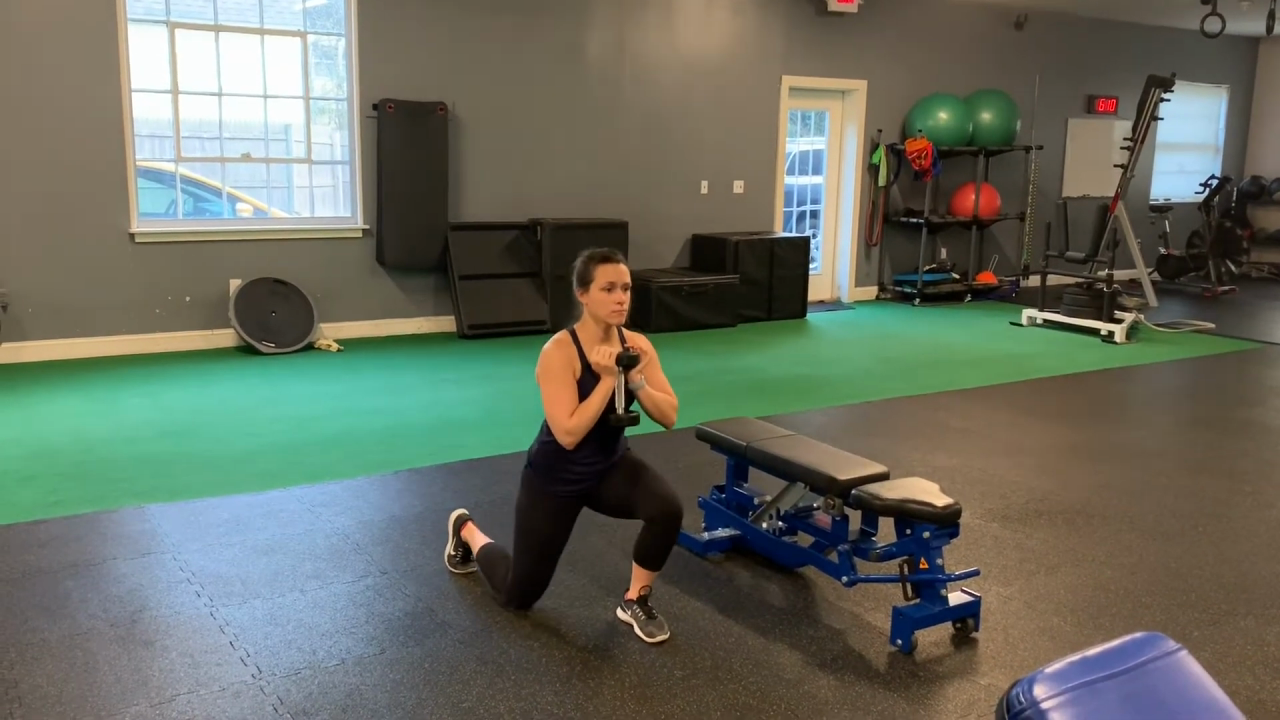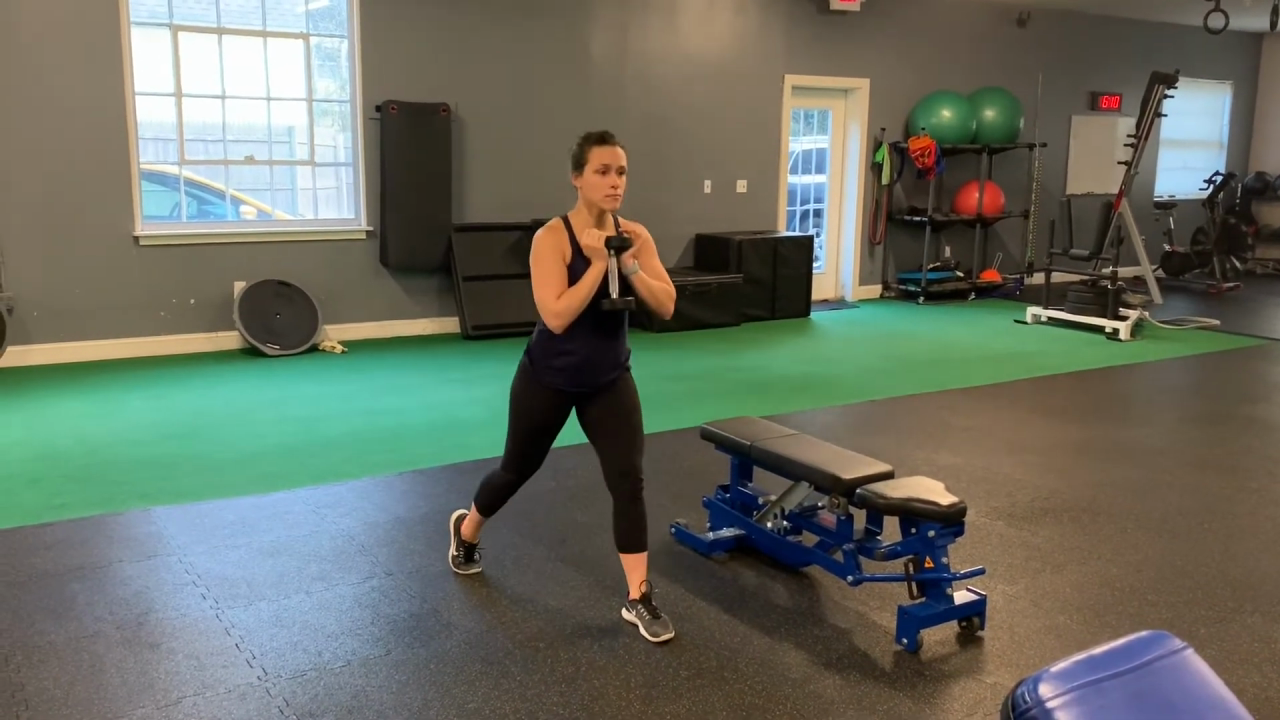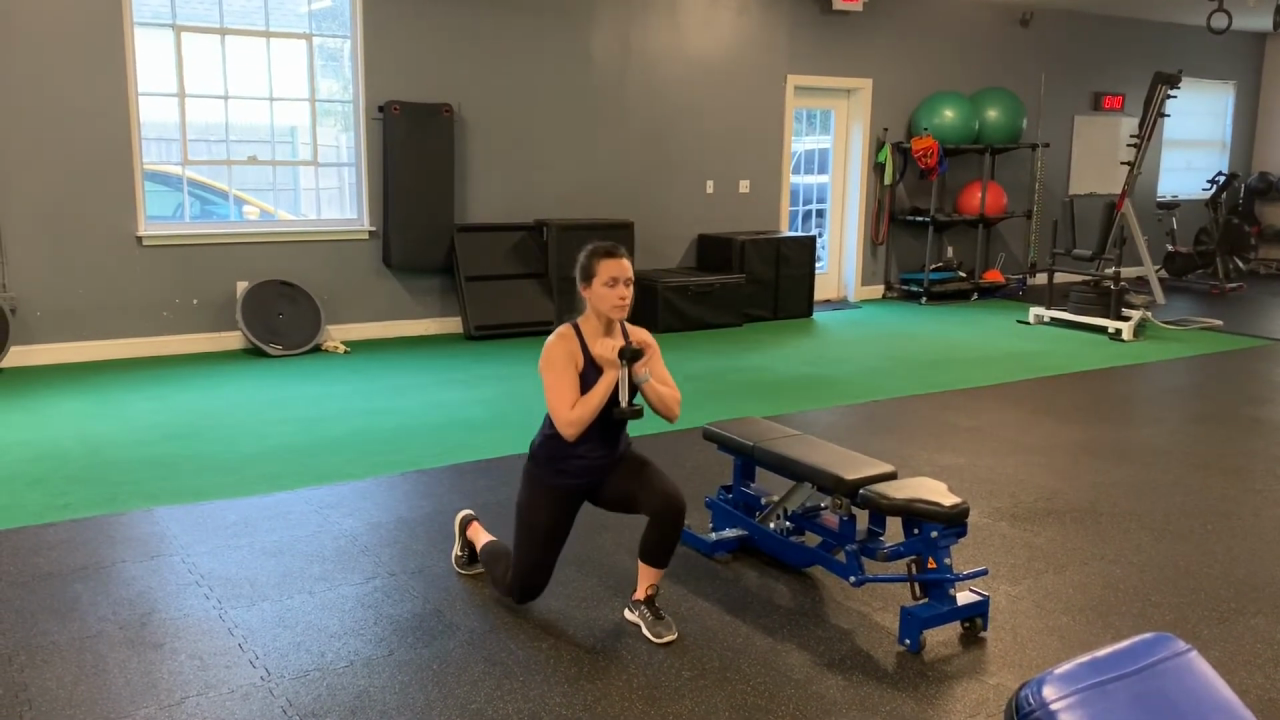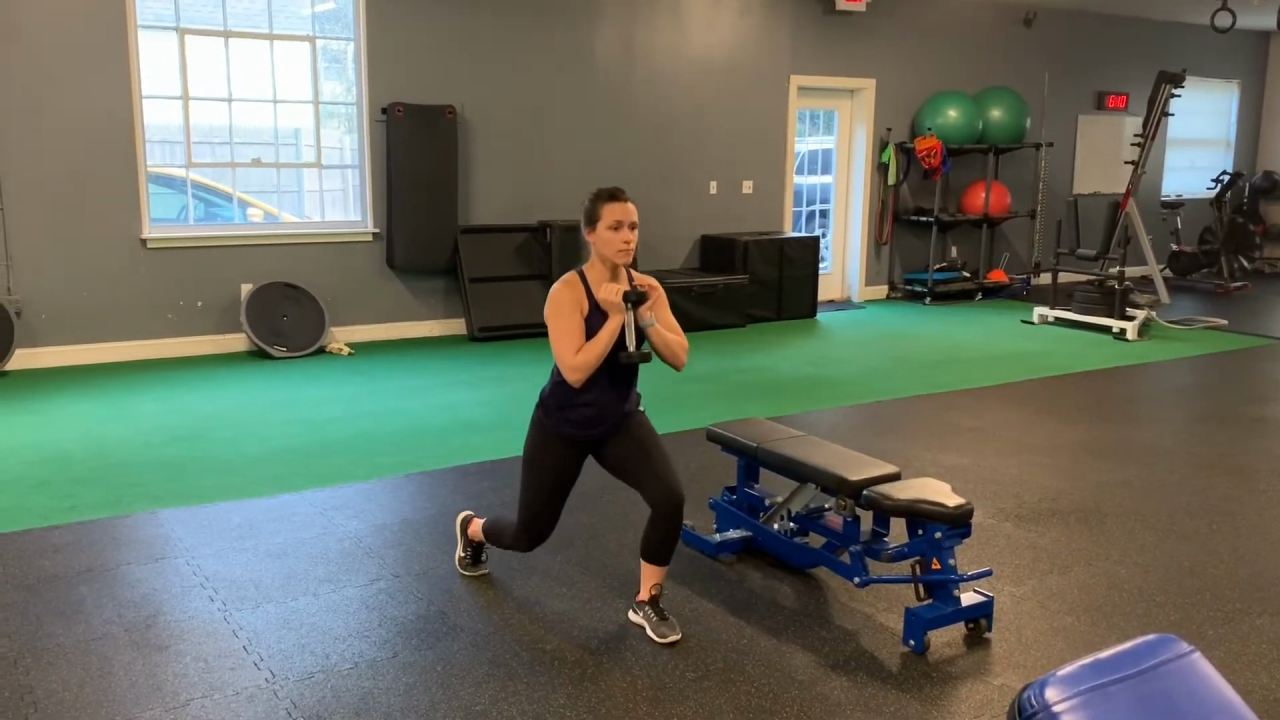
dt=0.7s
person 1, frame 1
left shoulder: (637, 345)
right shoulder: (559, 352)
left elbow: (670, 415)
right elbow: (568, 433)
left wrist: (635, 380)
right wrist: (608, 379)
left hip: (610, 465)
right hip: (555, 477)
left knee: (668, 509)
right knee: (521, 594)
left ankle: (635, 601)
right ankle: (465, 529)
person 1, frame 2
left shoulder: (636, 235)
right shoulder: (552, 237)
left elbow: (666, 307)
right elbow: (556, 316)
left wrist: (628, 264)
right wrist: (598, 263)
left hip: (609, 379)
right hip: (548, 378)
left knee: (628, 481)
right knee: (517, 469)
left ankle: (638, 598)
right ankle: (466, 530)
person 1, frame 3
left shoulder: (640, 340)
right shoulder: (562, 345)
left elbow: (673, 410)
right elbow: (569, 425)
left wrist: (641, 374)
right wrist: (611, 372)
left hip: (612, 462)
right hip: (556, 472)
left knee: (670, 505)
right knee: (523, 588)
left ankle: (643, 602)
right ankle: (472, 530)
person 1, frame 4
left shoulder: (647, 287)
right shoulder: (568, 291)
left elbow: (679, 358)
right elbow: (575, 371)
left wrist: (645, 317)
right wrist: (616, 316)
left hip: (621, 419)
right hip: (562, 425)
left knee: (670, 497)
right knee: (531, 533)
left ankle: (646, 602)
right ankle: (471, 528)
